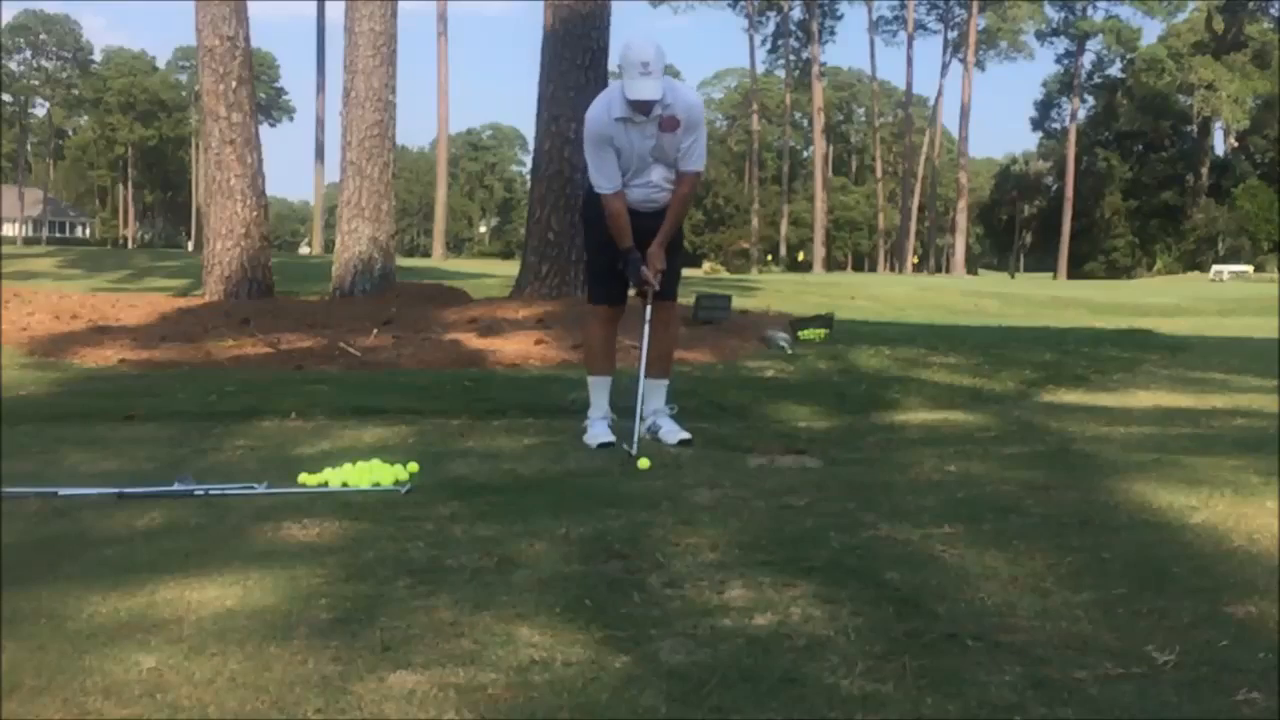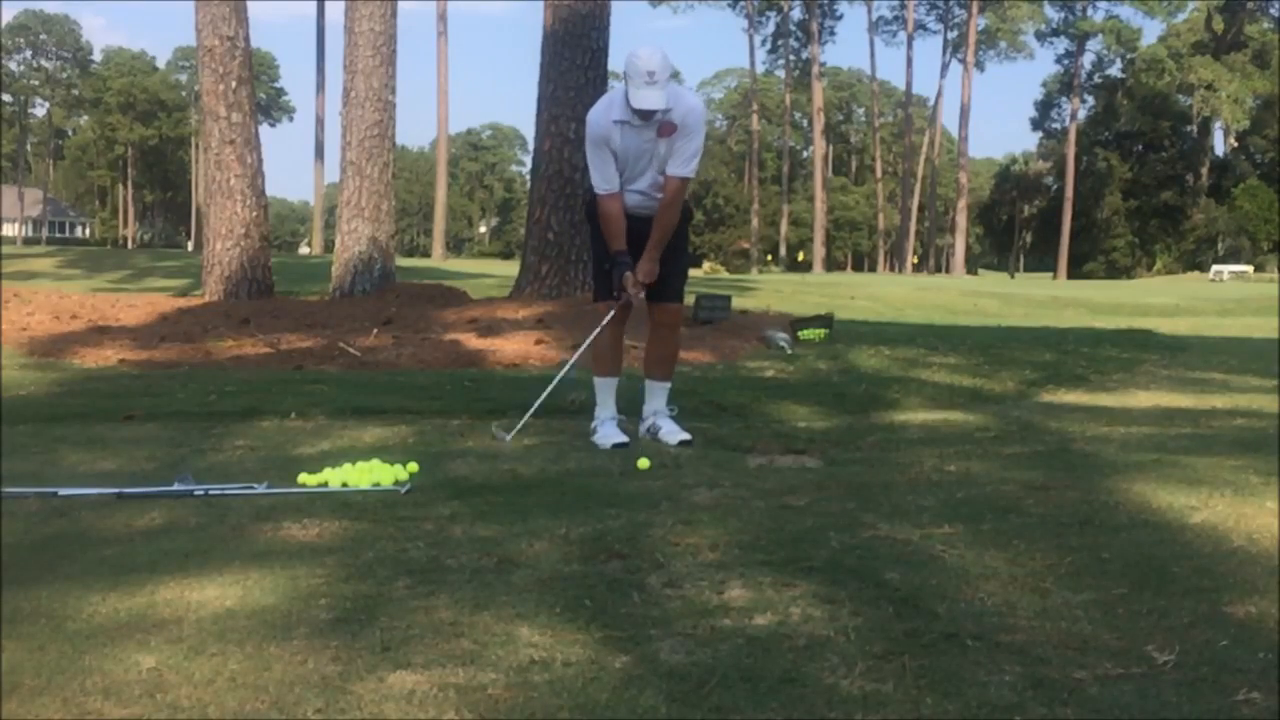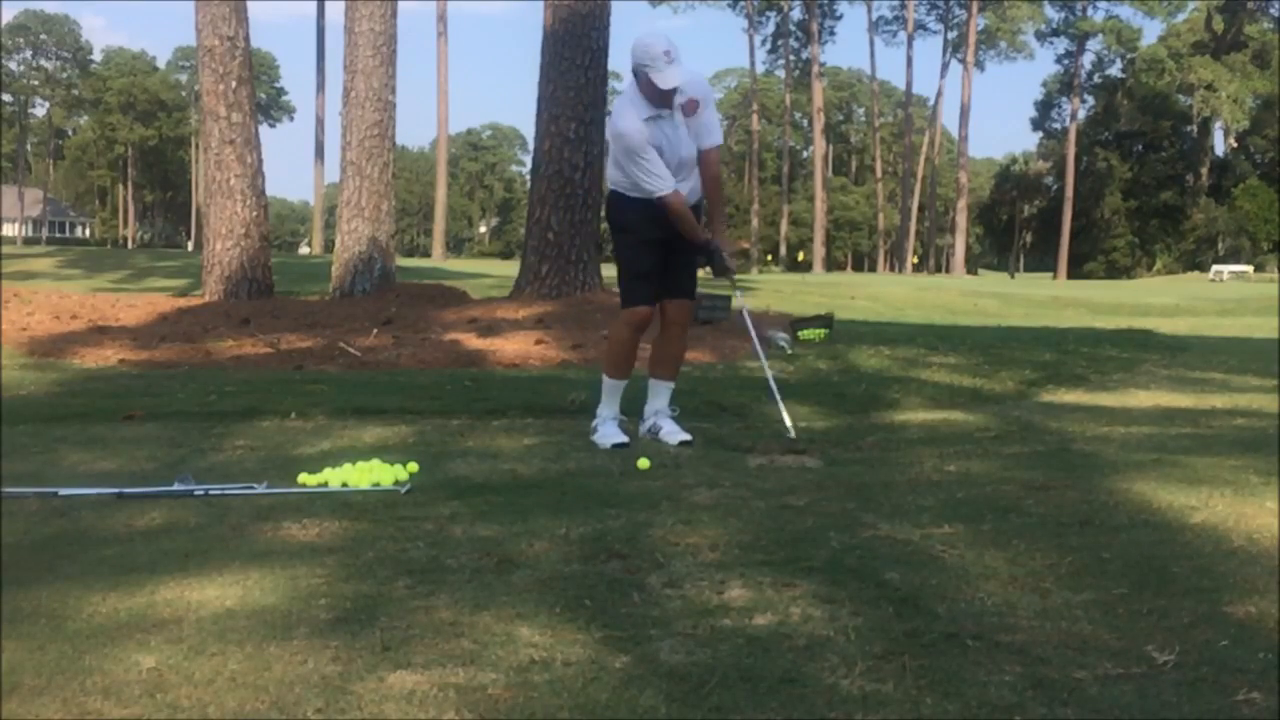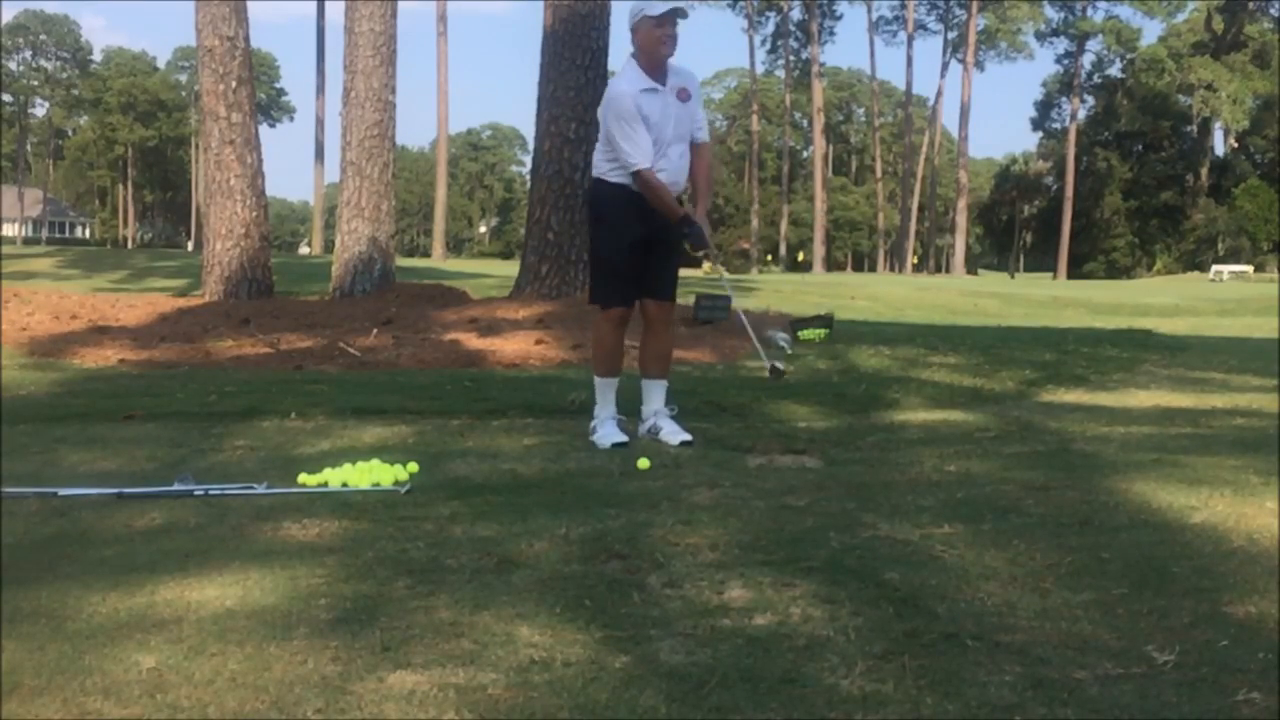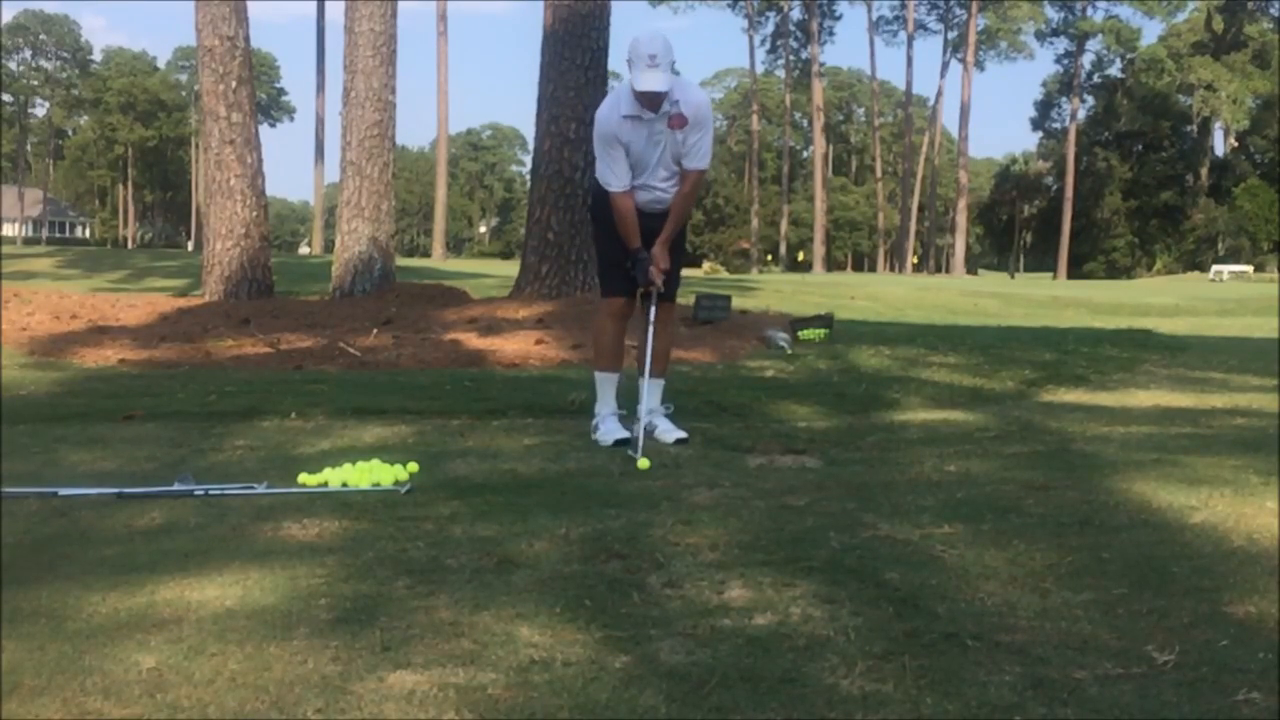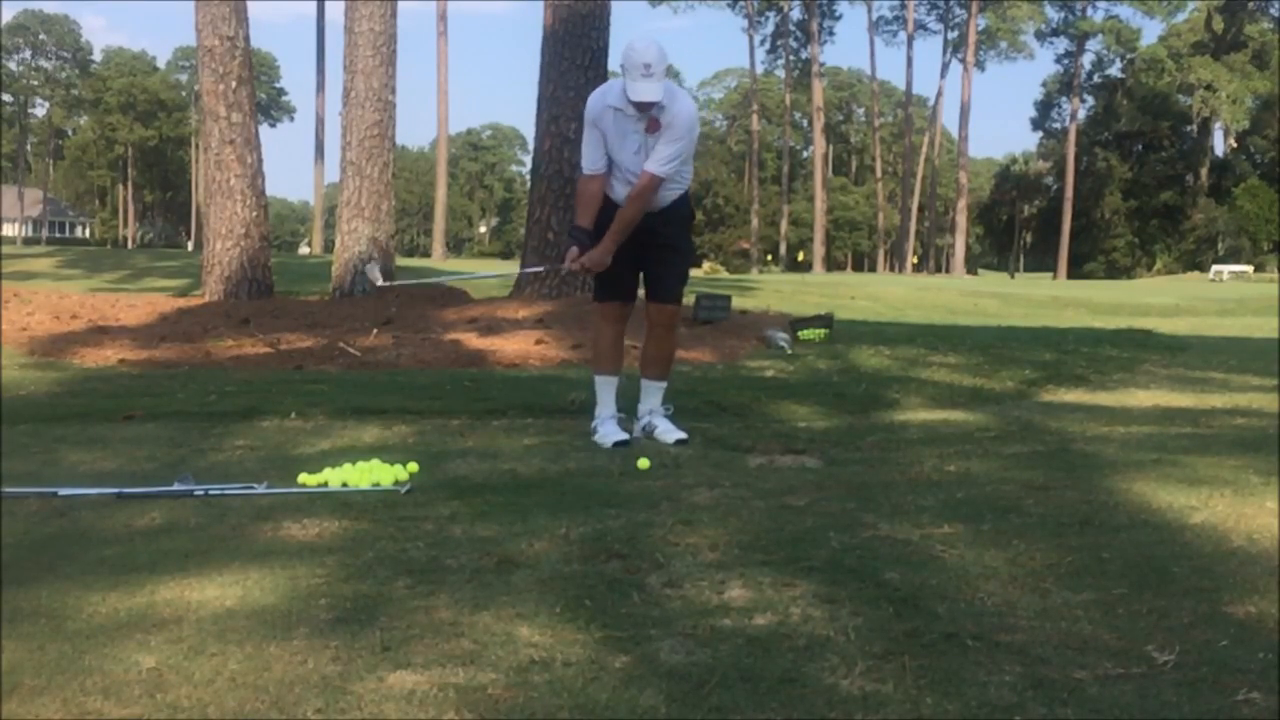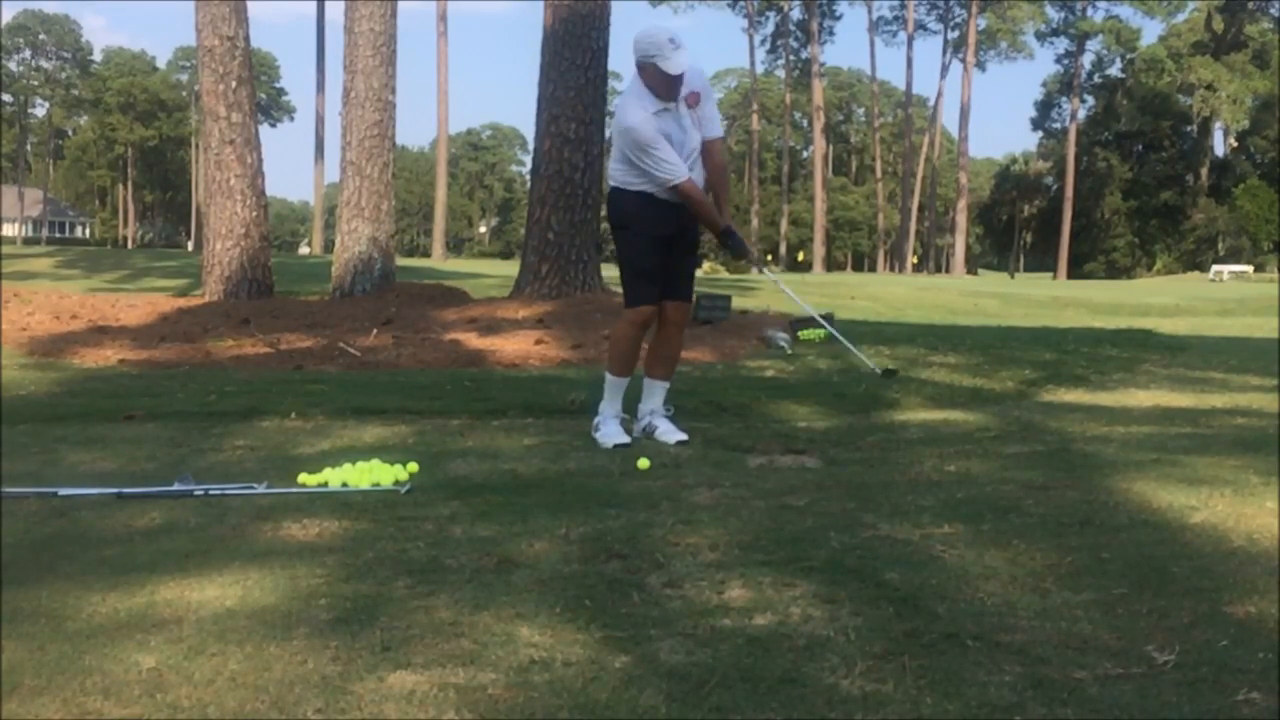
dt=0.7s
person 1, frame 1
left shoulder: (688, 105)
right shoulder: (600, 116)
left elbow: (688, 181)
right elbow: (611, 194)
left wrist: (660, 246)
right wrist: (630, 257)
left hip: (664, 212)
right hip: (610, 212)
left knee: (664, 310)
right knee: (604, 310)
left ankle: (655, 412)
right ankle: (598, 415)
person 1, frame 2
left shoulder: (689, 110)
right shoulder: (601, 118)
left elbow: (674, 190)
right elbow: (609, 196)
left wrist: (651, 258)
right wrist: (621, 262)
left hip: (667, 217)
right hip: (614, 215)
left knee: (669, 314)
right knee: (612, 309)
left ankle: (655, 413)
right ankle: (605, 416)
person 1, frame 3
left shoulder: (695, 88)
right shoulder: (628, 124)
left elbow: (710, 161)
right elbow: (669, 196)
left wrist: (715, 228)
right wrist: (710, 247)
left hip: (685, 213)
right hip: (636, 214)
left knee: (679, 314)
right knee: (638, 311)
left ankle: (656, 412)
right ankle: (605, 415)
person 1, frame 4
left shoulder: (687, 81)
right shoulder: (623, 93)
left elbow: (700, 148)
right elbow: (643, 173)
left wrist: (701, 210)
right wrist: (685, 221)
left hip: (663, 210)
right hip: (619, 205)
left knee: (661, 311)
right knee: (616, 310)
left ankle: (655, 414)
right ankle: (605, 416)
person 1, frame 5
left shoulder: (696, 103)
right shoulder: (610, 115)
left elbow: (693, 179)
right elbow: (620, 194)
left wrist: (663, 245)
right wrist: (638, 256)
left hip: (669, 212)
right hip: (616, 211)
left knee: (664, 308)
right knee: (616, 304)
left ankle: (651, 411)
right ankle: (605, 413)
person 1, frame 6
left shoulder: (681, 111)
right shoulder: (599, 103)
left elbow: (646, 186)
right elbow: (593, 176)
left wrist: (606, 248)
right wrist: (579, 236)
left hip: (668, 214)
right hip: (613, 209)
left knee: (665, 315)
right knee: (612, 310)
left ankle: (650, 413)
right ankle: (605, 415)
person 1, frame 7
left shoulder: (695, 82)
right shoulder: (635, 119)
left elbow: (714, 153)
right elbow: (684, 185)
left wrist: (726, 218)
right wrist: (725, 235)
left hip: (681, 210)
right hip: (638, 209)
left knee: (676, 313)
right knee: (641, 311)
left ankle: (651, 413)
right ankle: (608, 414)
